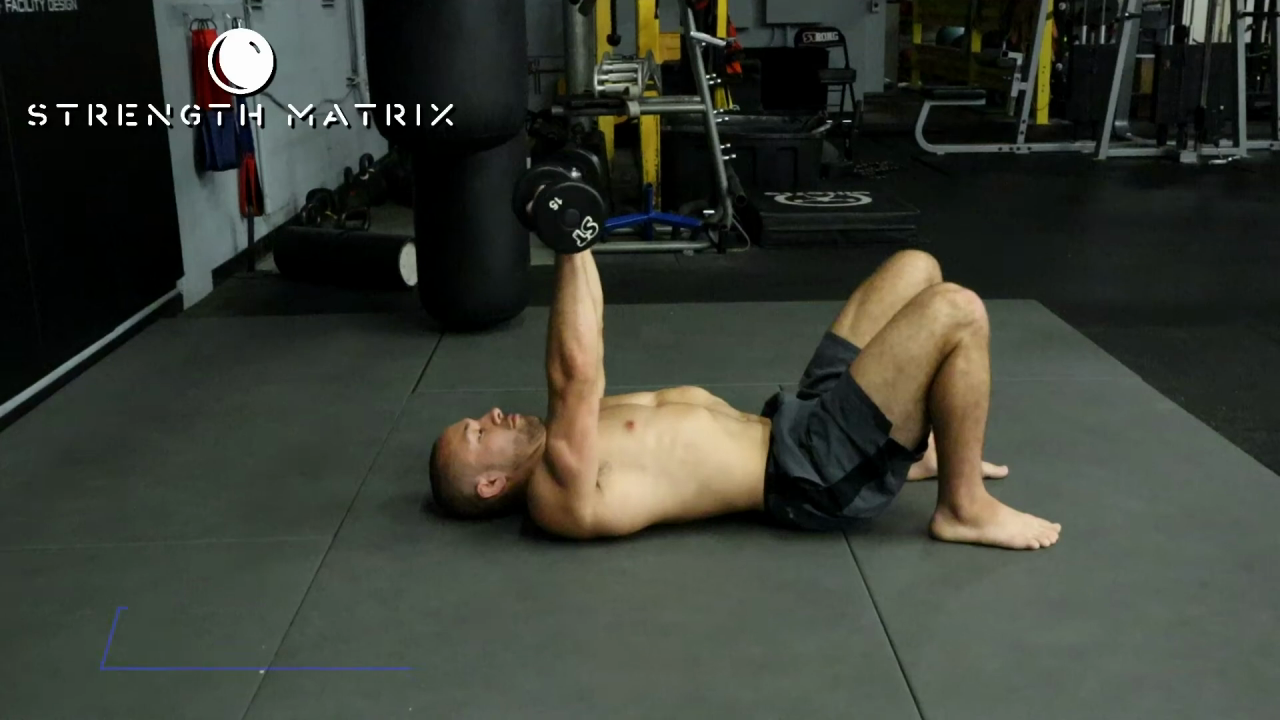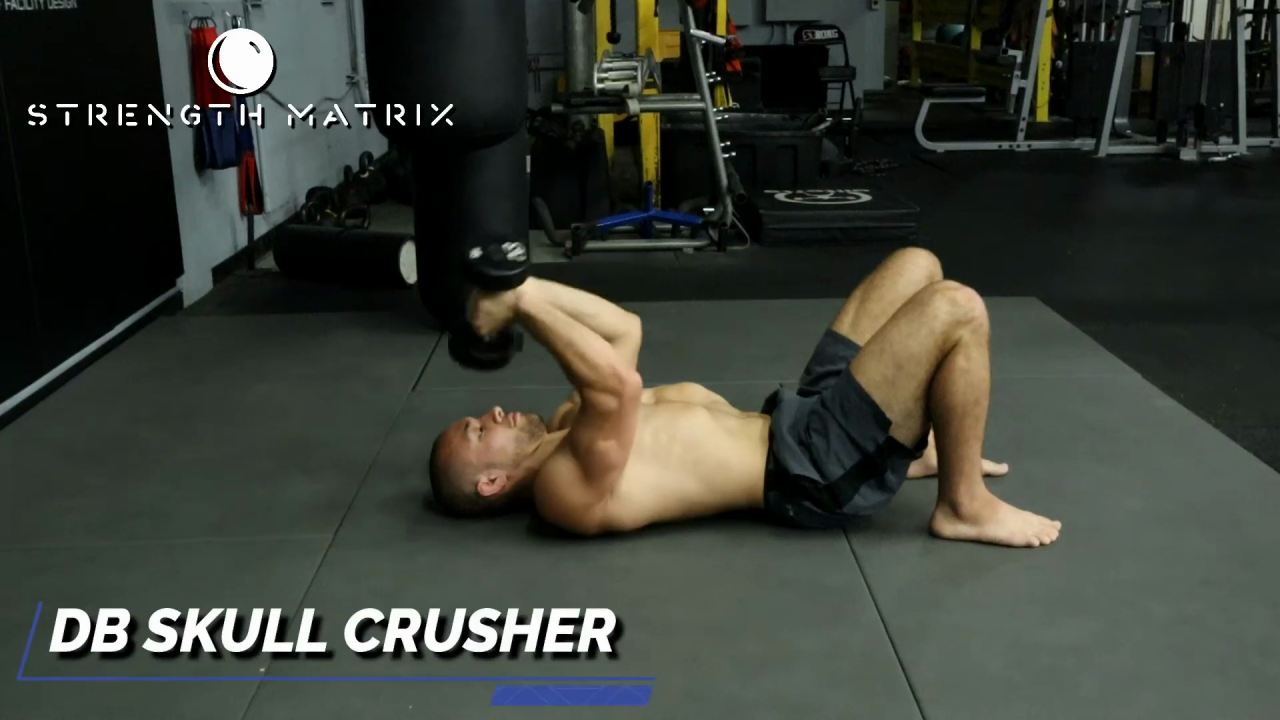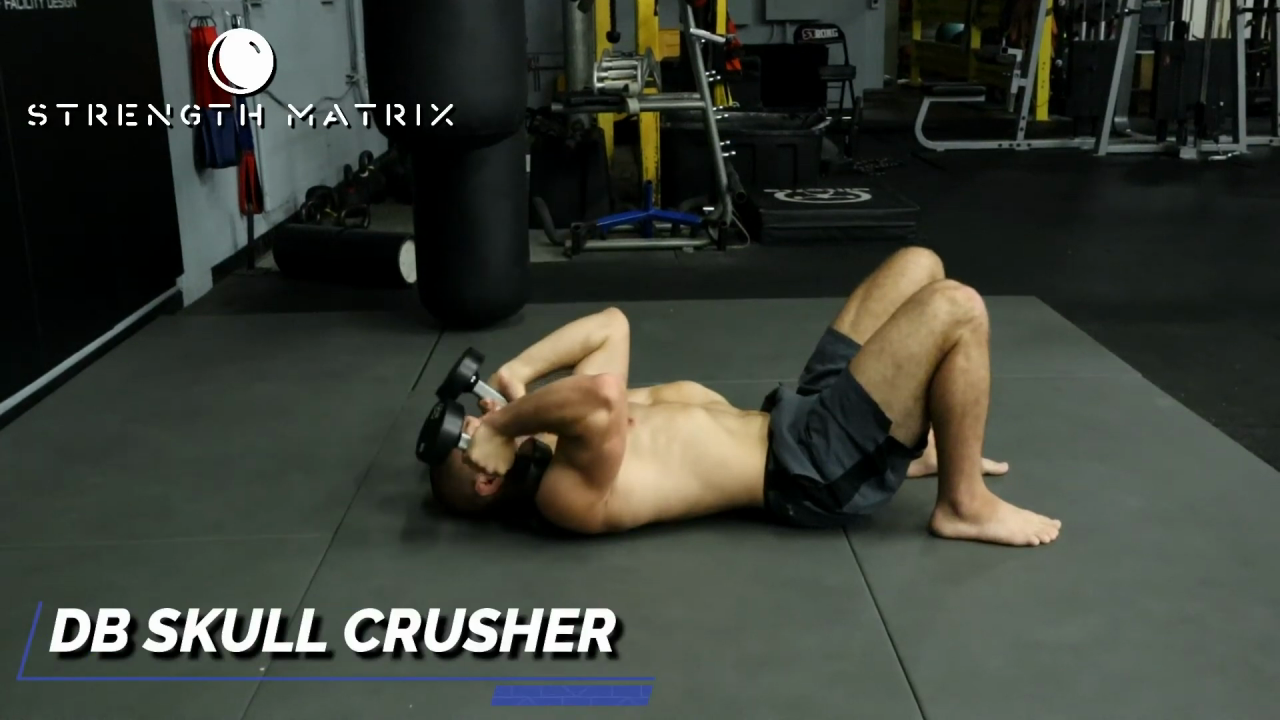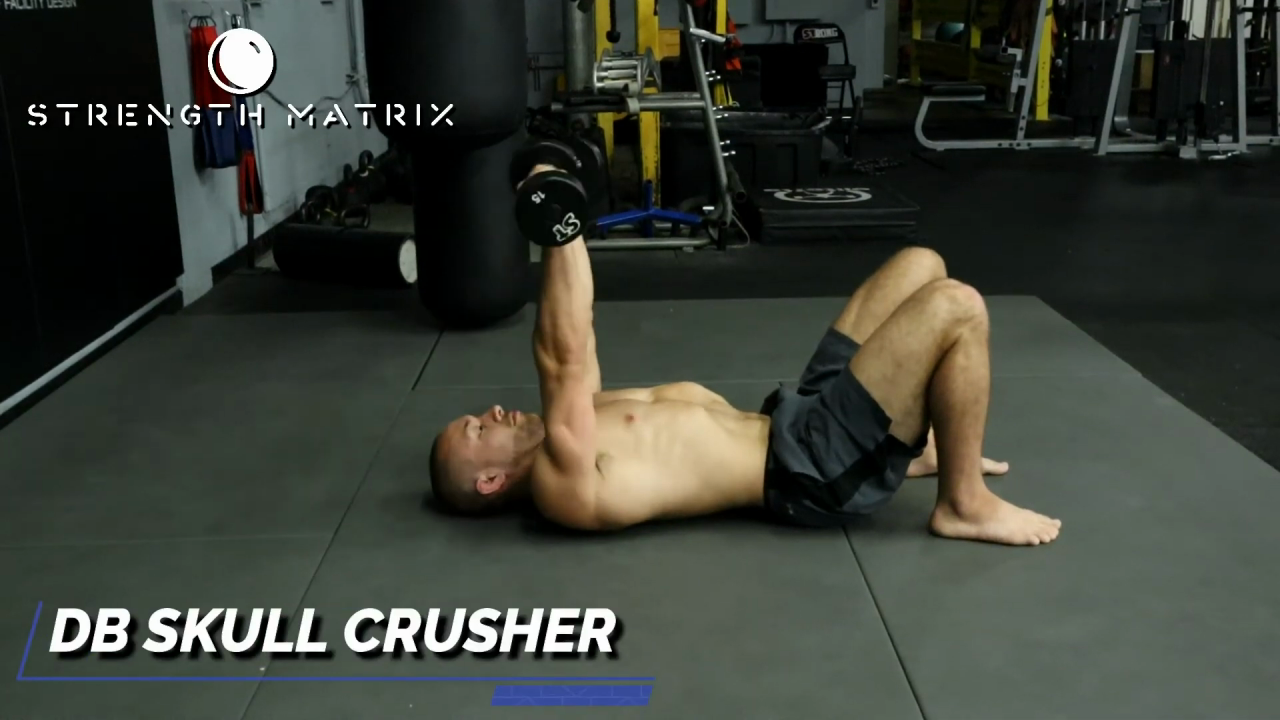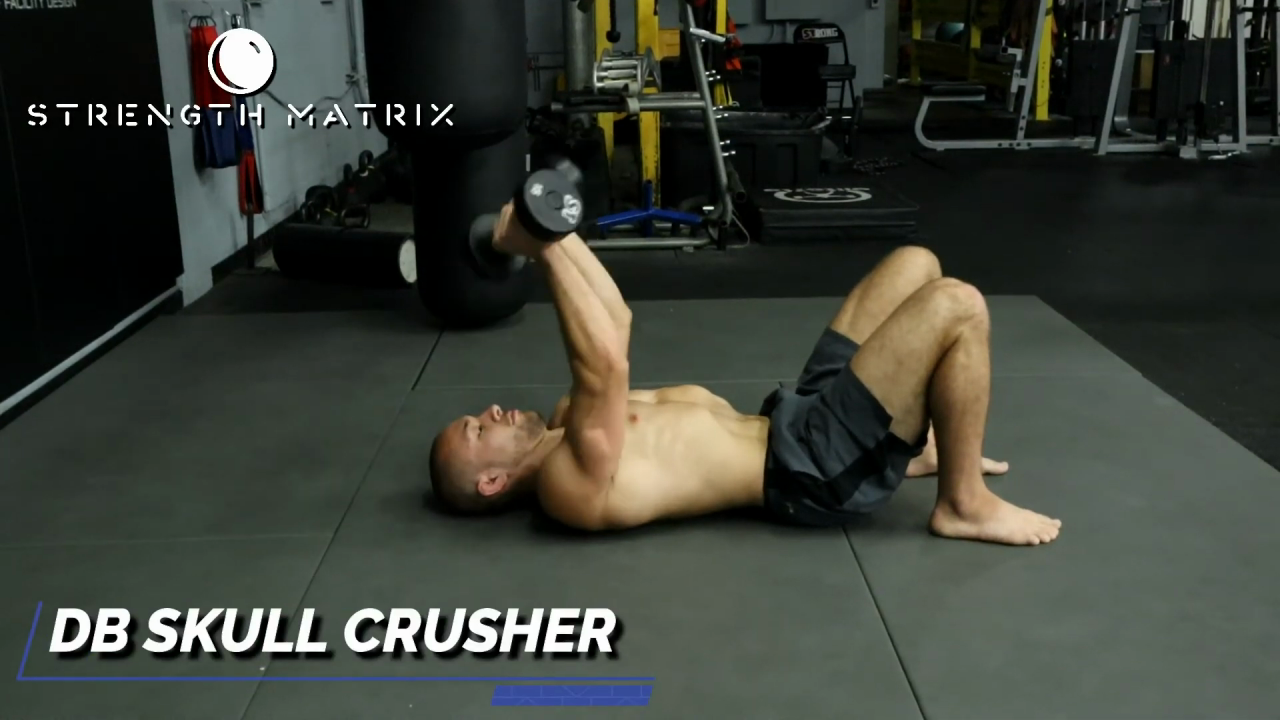
dt=1s
person 1, frame 1
left shoulder: (560, 442)
right shoulder: (561, 496)
right elbow: (578, 376)
left wrist: (574, 241)
right wrist: (569, 249)
left hip: (797, 422)
right hip: (819, 473)
left knee: (915, 267)
right knee: (956, 311)
left ankle: (920, 452)
right ankle: (965, 508)
person 1, frame 2
left shoulder: (566, 430)
right shoulder: (568, 491)
left elbow: (625, 332)
right elbow: (622, 386)
left wrist: (522, 296)
right wrist: (523, 302)
left hip: (797, 417)
right hip: (818, 469)
left knee: (916, 265)
right knee: (956, 309)
left ankle: (919, 448)
right ankle: (965, 506)
person 1, frame 3
left shoulder: (560, 440)
right shoulder: (569, 494)
left elbow: (612, 325)
right elbow: (602, 394)
left wrist: (518, 369)
right wrist: (506, 422)
left hip: (799, 415)
right hip: (819, 469)
left knee: (919, 264)
right knee: (956, 308)
left ankle: (921, 446)
right ankle: (966, 506)
person 1, frame 4
left shoulder: (566, 449)
right shoulder: (562, 488)
left elbow: (573, 341)
right elbow: (563, 360)
left hip: (795, 425)
right hip: (815, 471)
left knee: (922, 267)
right knee: (956, 306)
left ankle: (919, 449)
right ankle: (965, 506)
person 1, frame 5
left shoulder: (560, 432)
right shoulder: (570, 486)
left elbow: (612, 326)
right elbow: (606, 369)
left wrist: (552, 235)
right wrist: (548, 250)
left hip: (795, 418)
right hip: (817, 465)
left knee: (915, 263)
right knee: (957, 305)
left ankle: (919, 445)
right ankle: (964, 504)
